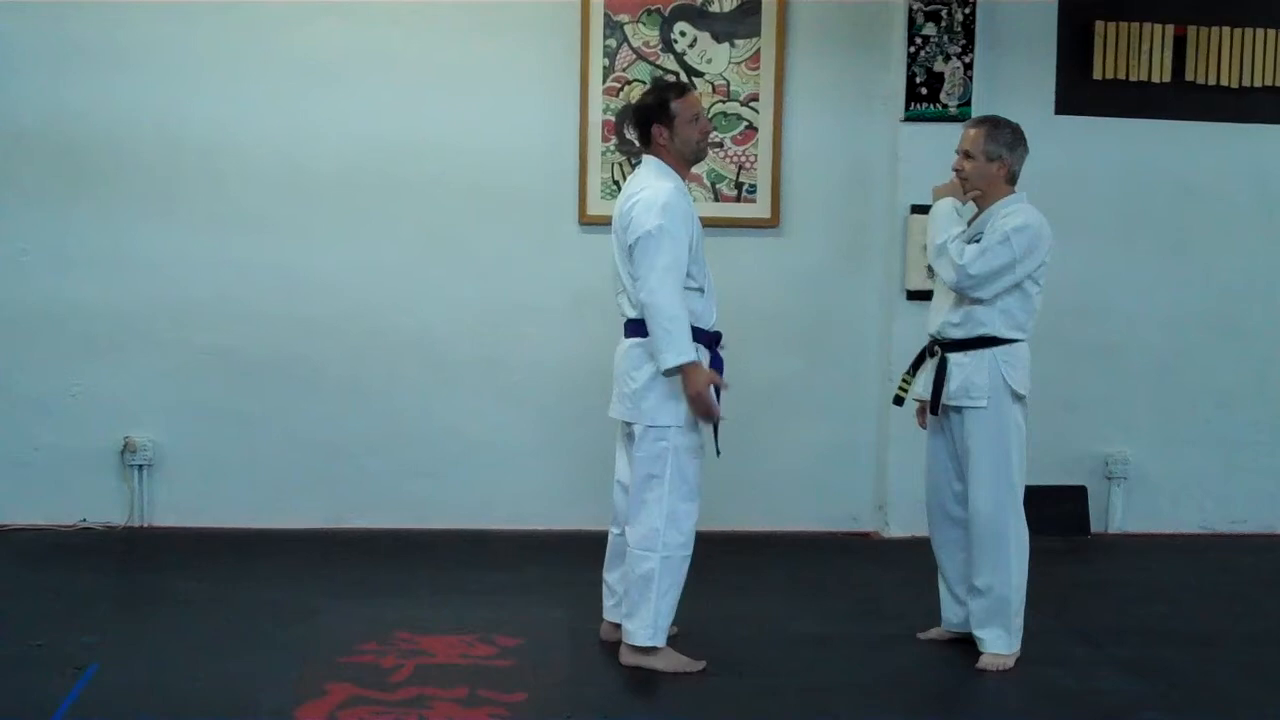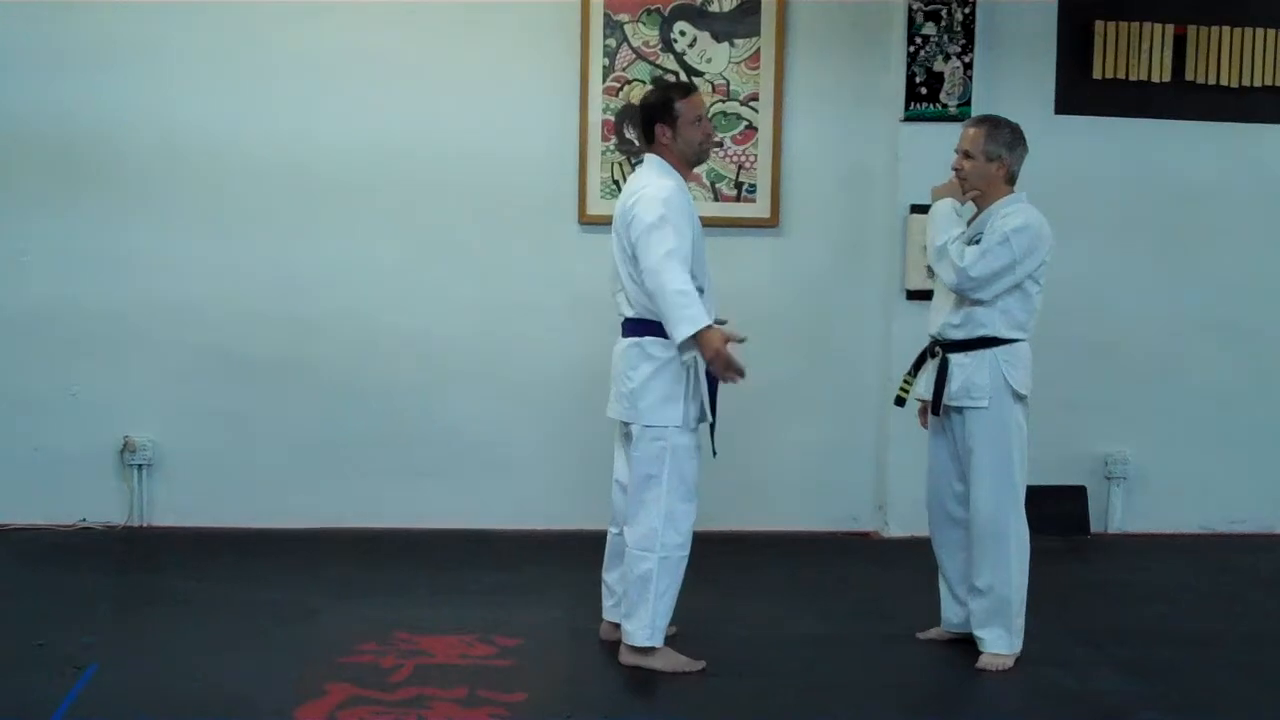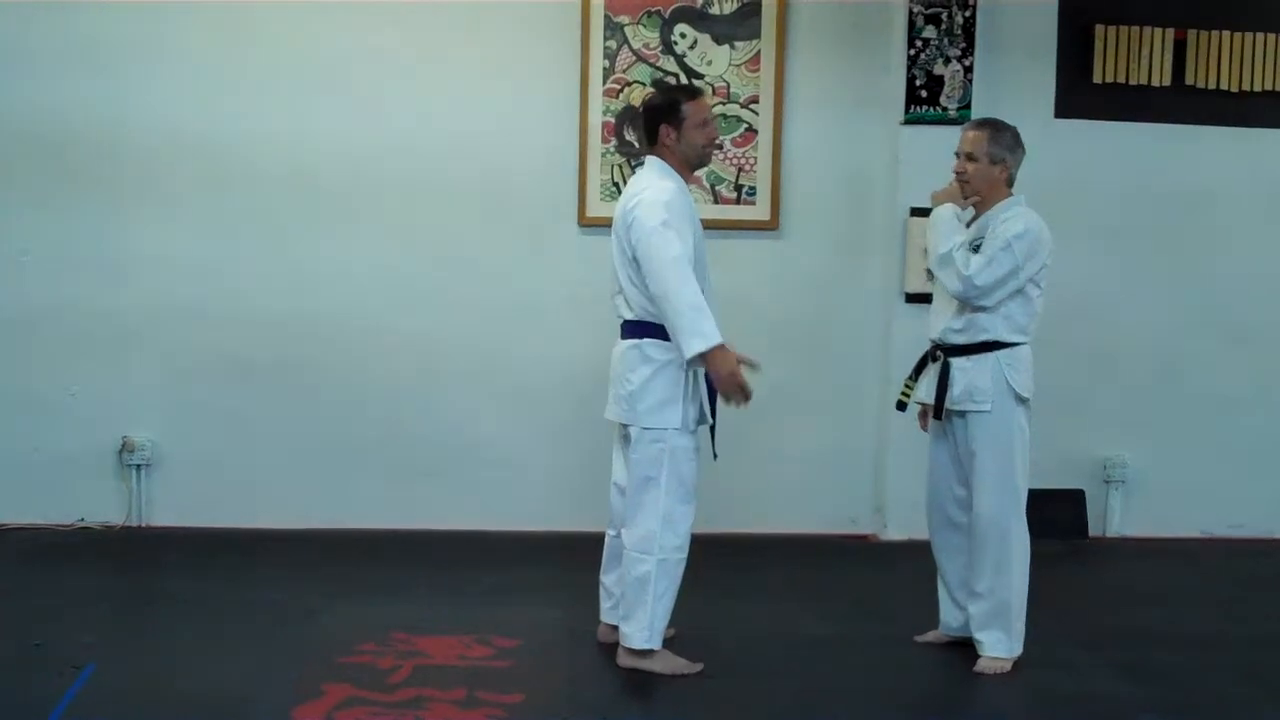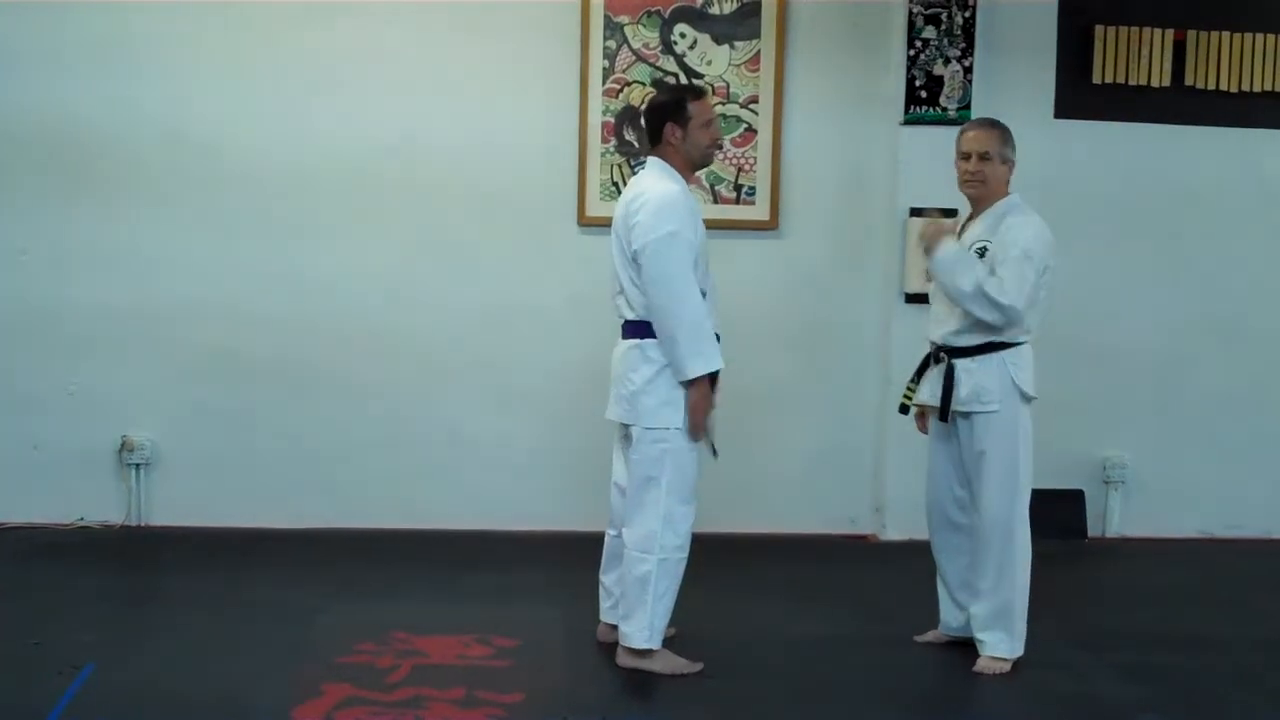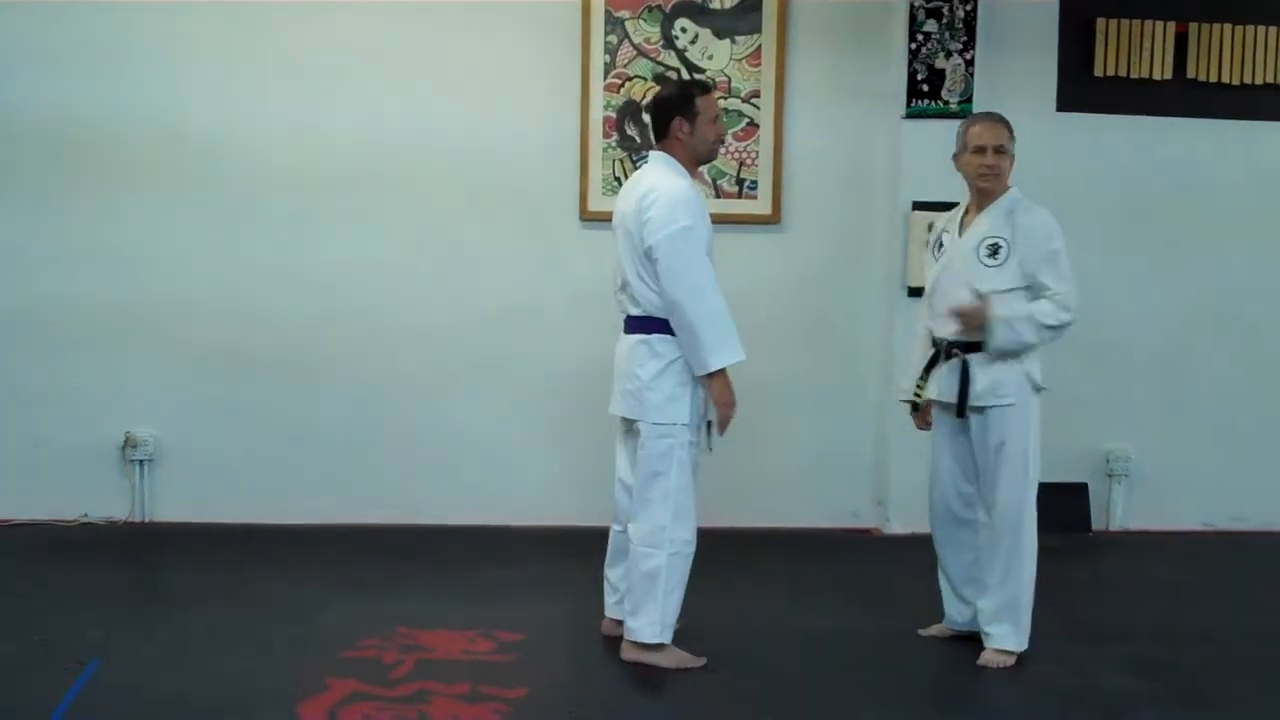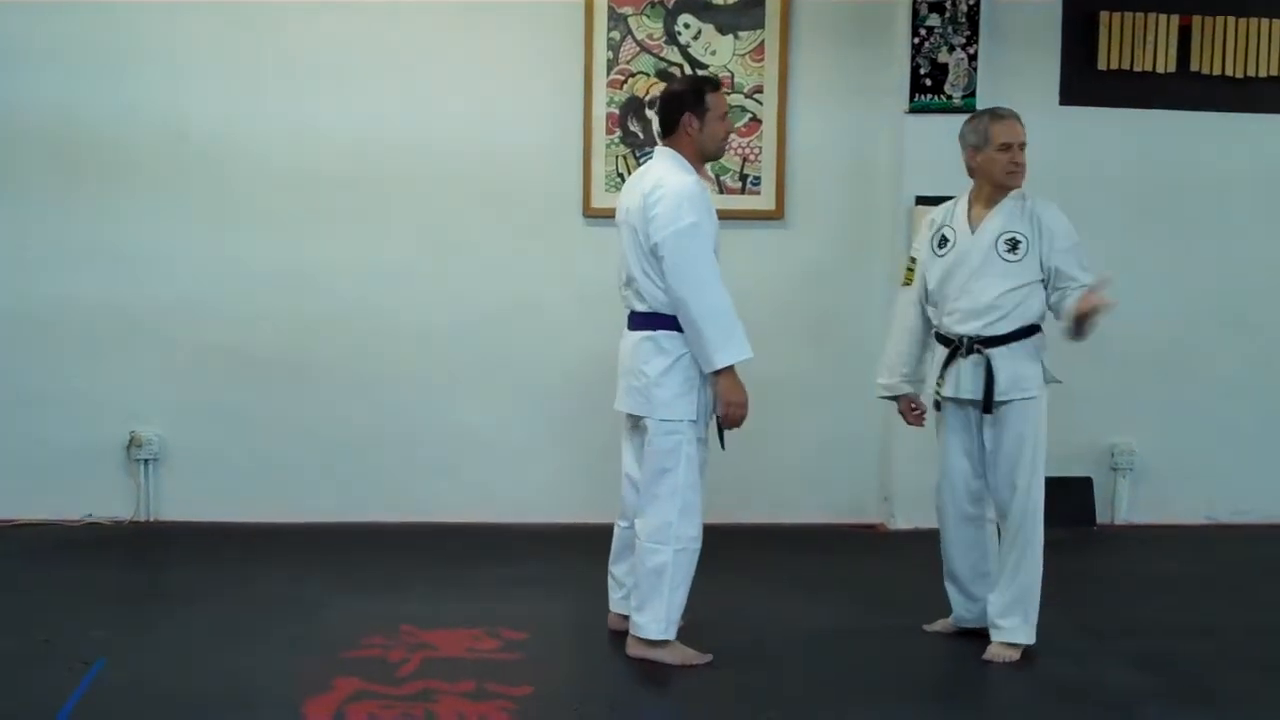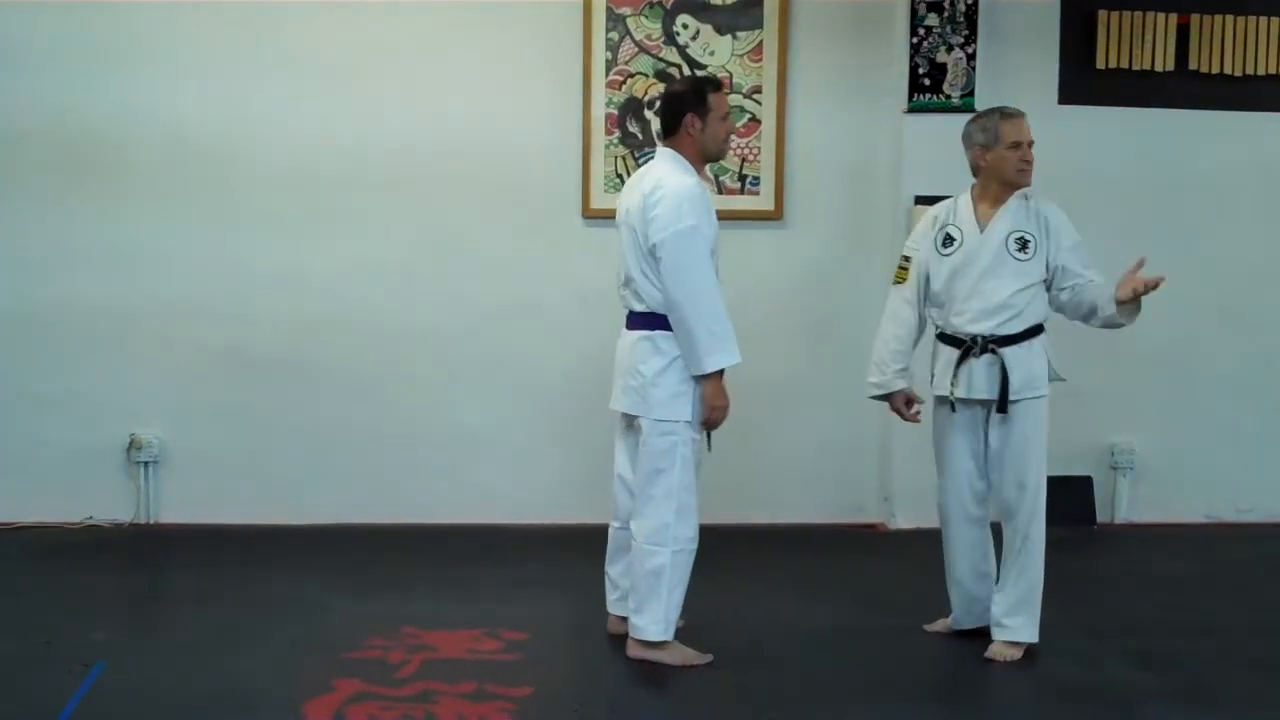
dt=0.2s
person 1, frame 1
left shoulder: (651, 189)
right shoulder: (661, 198)
right elbow: (661, 293)
right wrist: (689, 366)
left hip: (652, 360)
right hip: (663, 365)
left knee: (637, 500)
right knee: (664, 510)
left ankle: (621, 615)
right ankle: (643, 639)
person 1, frame 2
left shoulder: (653, 188)
right shoulder: (660, 196)
right elbow: (666, 274)
left wrist: (696, 335)
right wrist: (703, 333)
left hip: (650, 359)
right hip: (663, 363)
left knee: (636, 500)
right knee: (663, 509)
left ankle: (620, 615)
right ankle: (641, 639)
person 1, frame 3
left shoulder: (653, 191)
right shoulder: (661, 197)
right elbow: (672, 280)
left wrist: (704, 350)
right wrist: (712, 349)
left hip: (647, 362)
right hip: (660, 367)
left knee: (634, 502)
right knee: (661, 511)
left ankle: (619, 617)
right ankle: (640, 642)
person 1, frame 4
left shoulder: (649, 189)
right shoulder: (667, 199)
right elbow: (675, 298)
right wrist: (700, 378)
left hip: (644, 360)
right hip: (664, 367)
left knee: (635, 501)
right knee: (660, 512)
left ankle: (618, 617)
right ankle: (639, 641)
person 1, frame 5
left shoulder: (644, 185)
right shoulder: (674, 195)
right elbow: (691, 294)
right wrist: (718, 374)
left hip: (646, 353)
right hip: (669, 361)
left knee: (638, 497)
right knee: (666, 508)
left ankle: (622, 610)
right ankle: (646, 636)
person 1, frame 6
left shoulder: (644, 181)
right shoulder: (681, 191)
right elbow: (698, 290)
right wrist: (726, 373)
left hip: (647, 347)
right hip: (673, 357)
left knee: (642, 493)
right knee: (671, 504)
left ankle: (626, 606)
right ankle: (651, 632)
person 1, frame 7
left shoulder: (646, 181)
right shoulder: (682, 193)
right elbow: (692, 294)
right wrist: (713, 376)
left hip: (644, 347)
right hip: (670, 357)
left knee: (636, 494)
right knee: (667, 504)
left ankle: (625, 608)
right ankle: (650, 634)
person 2, frame 1
left shoulder: (1023, 224)
right shoulder: (975, 220)
left elbow: (964, 274)
left wrist: (945, 208)
right wrist: (930, 382)
left hip: (989, 379)
right hip: (951, 375)
left knee: (993, 509)
right knee: (946, 504)
left ankle: (1000, 632)
right ankle: (962, 615)
person 2, frame 2
left shoulder: (1022, 224)
right shoulder: (976, 220)
left elbow: (964, 276)
left wrist: (945, 209)
right wrist: (932, 383)
left hip: (990, 379)
right hip: (951, 375)
left knee: (994, 509)
right knee: (947, 505)
left ankle: (1000, 633)
right ankle: (961, 616)
person 2, frame 3
left shoulder: (1022, 228)
right shoulder: (971, 224)
left elbow: (970, 285)
left wrist: (945, 216)
right wrist: (931, 385)
left hip: (992, 383)
right hip: (951, 380)
left knee: (995, 513)
right knee: (947, 509)
left ankle: (999, 637)
right ankle: (960, 619)
person 2, frame 4
left shoulder: (1024, 228)
right shoulder: (961, 228)
left elbow: (1001, 306)
left wrist: (944, 254)
right wrist: (928, 389)
left hip: (995, 384)
right hip: (950, 382)
left knee: (998, 514)
right knee: (947, 510)
left ankle: (999, 637)
right ankle: (960, 619)
person 2, frame 5
left shoulder: (1033, 223)
right shoulder: (947, 225)
left elbow: (1059, 307)
left wrist: (994, 323)
right wrist: (921, 386)
left hip: (1004, 381)
right hip: (950, 380)
left knee: (1007, 508)
right knee: (949, 505)
left ankle: (1005, 630)
right ankle: (964, 612)
person 2, frame 6
left shoulder: (1043, 219)
right shoulder: (940, 221)
left elbow: (1073, 287)
right elbow: (914, 307)
left wrist: (1080, 309)
right wrist: (901, 382)
left hip: (1014, 376)
right hip: (954, 375)
left knee: (1017, 503)
right knee: (957, 502)
left ankle: (1012, 625)
right ankle: (970, 608)
person 2, frame 7
left shoulder: (1045, 220)
right shoulder: (939, 221)
left elbow: (1075, 290)
right elbow: (906, 304)
left wrist: (1119, 297)
right wrist: (892, 378)
left hip: (1018, 375)
right hip: (956, 374)
left knee: (1020, 503)
right knee: (959, 503)
left ankle: (1014, 624)
right ankle: (970, 609)
